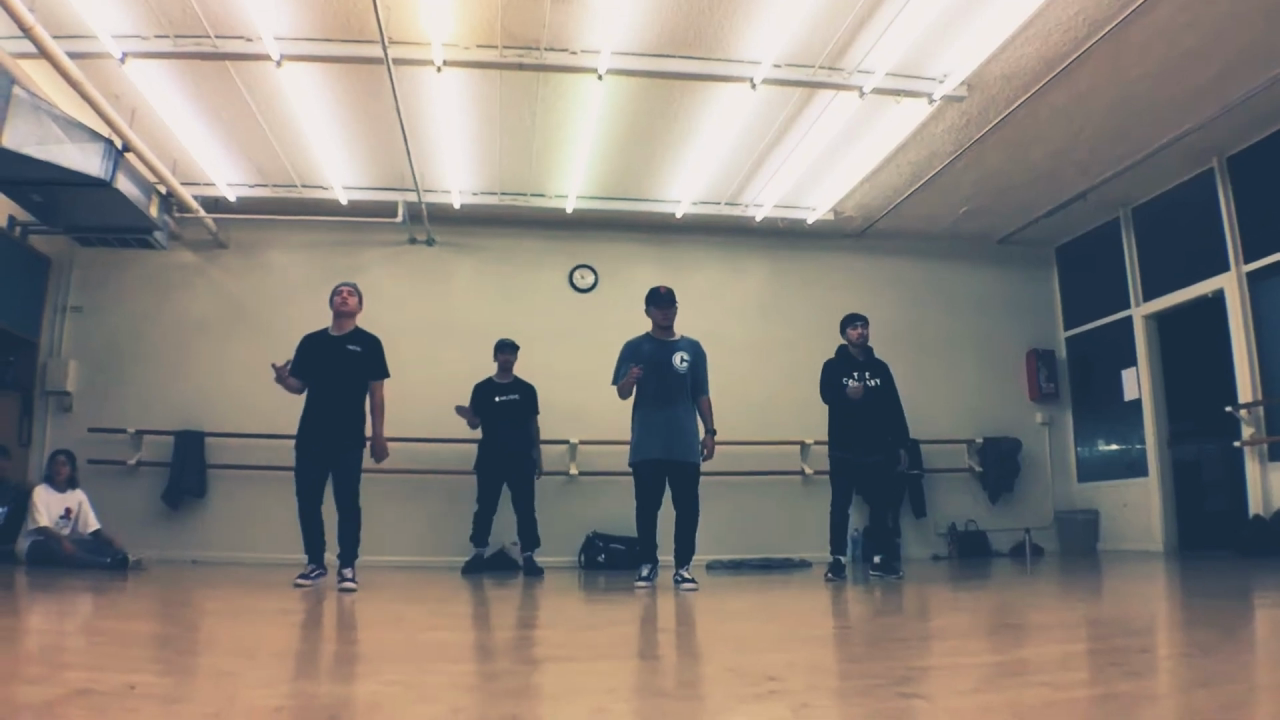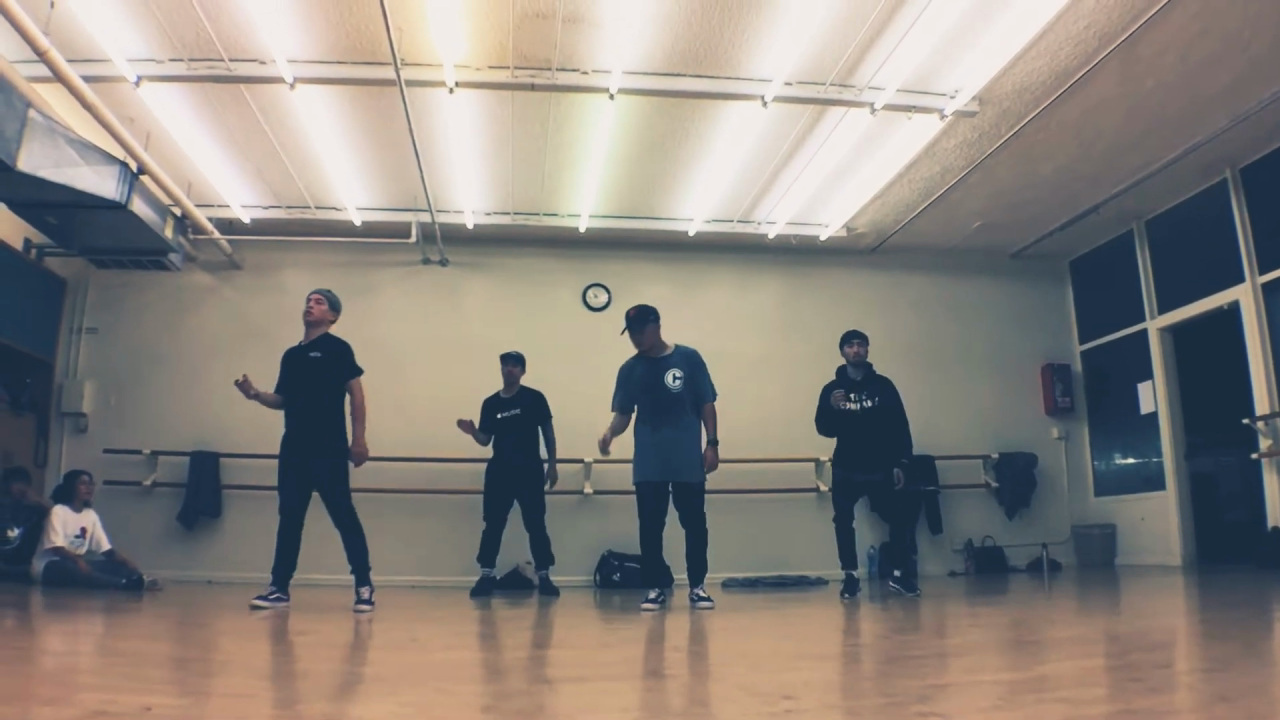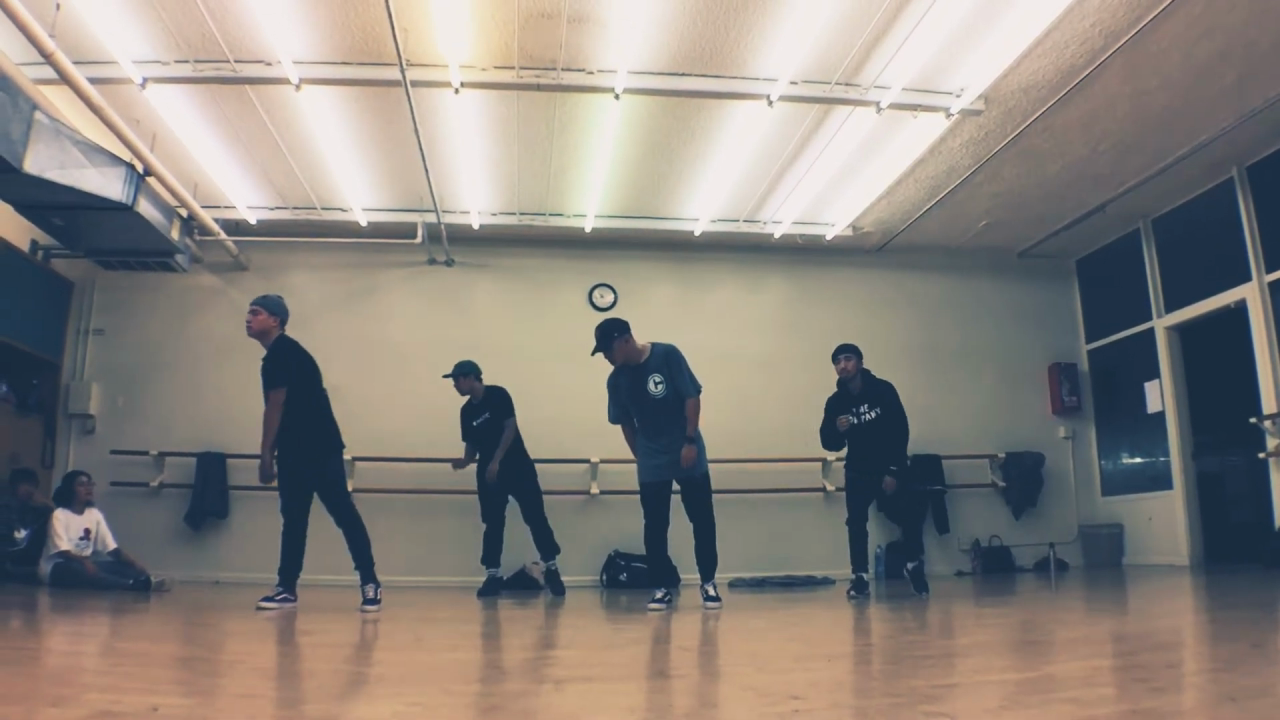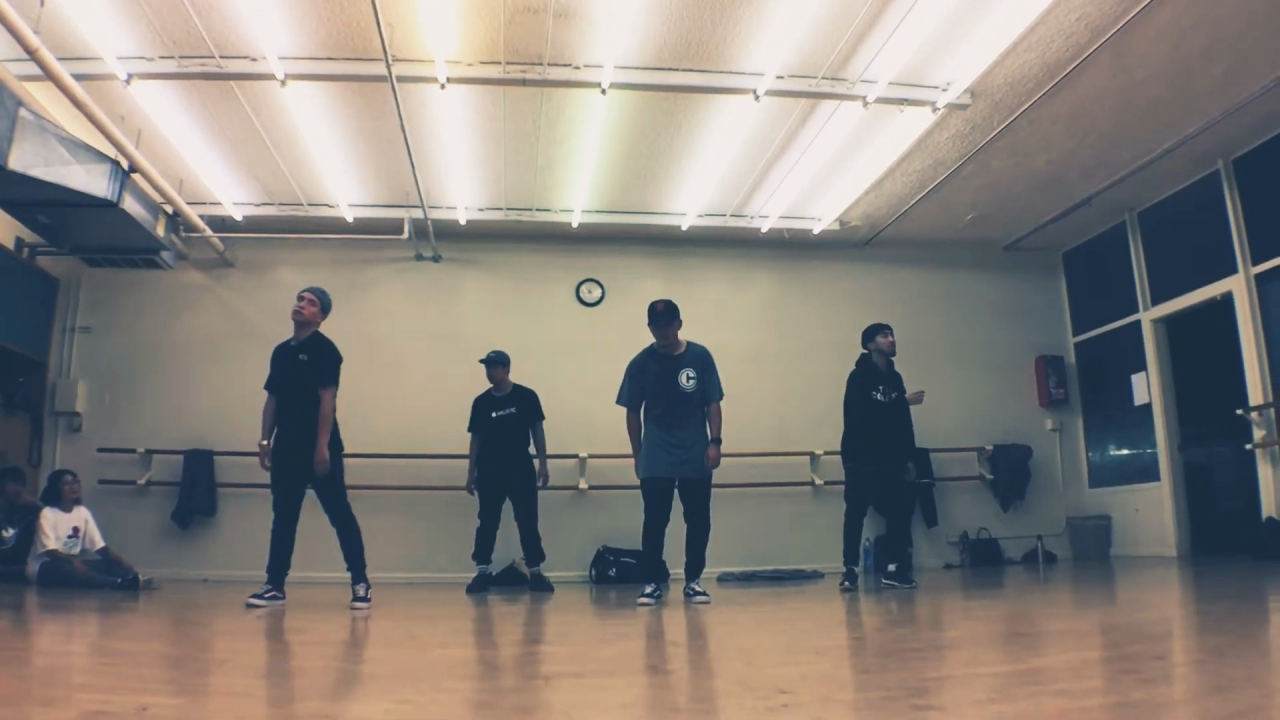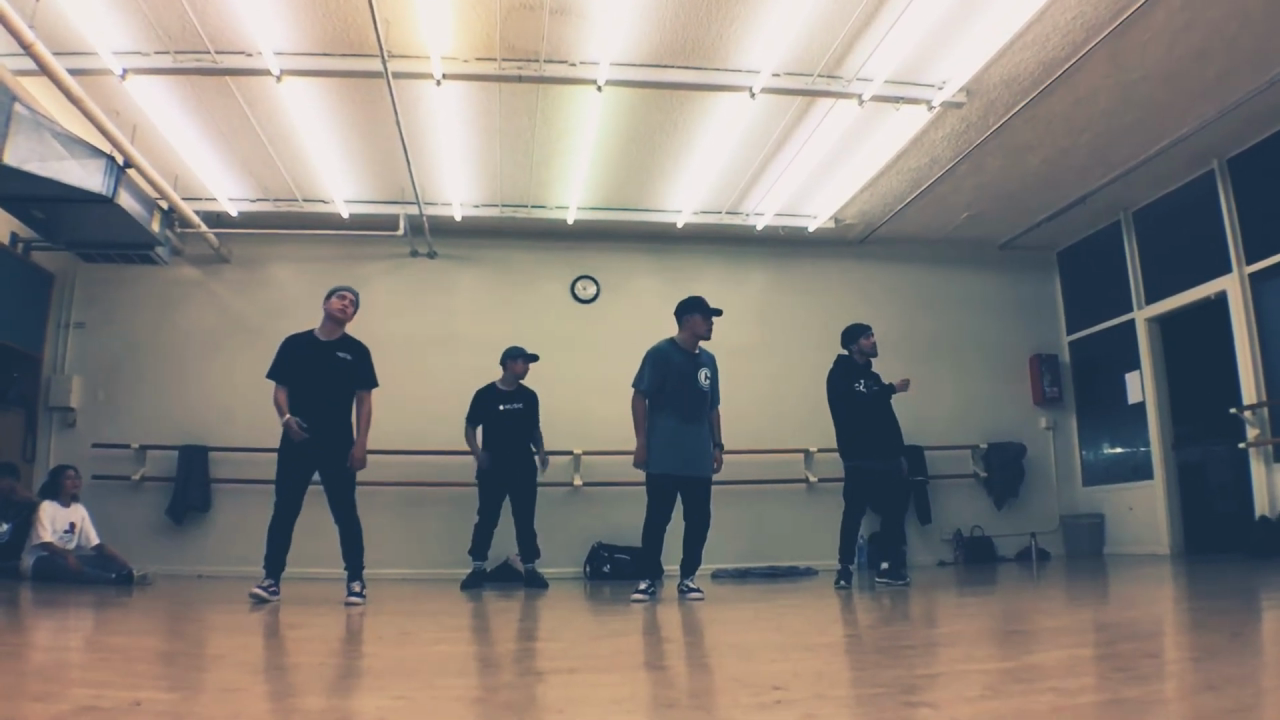
dt=1s
person 1, frame 1
left shoulder: (368, 343)
right shoulder: (310, 342)
left elbow: (376, 391)
right elbow: (299, 386)
left wrist: (379, 435)
right wrist: (282, 379)
left hip: (348, 436)
right hip: (311, 433)
left knee: (347, 501)
right knee: (307, 497)
left ankle: (347, 567)
right ankle: (317, 563)
person 1, frame 2
left shoulder: (336, 348)
right shoulder: (291, 355)
left elbow: (355, 392)
right elbow: (283, 401)
left wrist: (358, 438)
right wrist: (255, 394)
left hip: (328, 449)
right hip: (294, 448)
left knee: (344, 516)
right knee: (290, 517)
left ankle: (364, 586)
right ankle: (280, 587)
person 1, frame 3
left shoulder: (284, 352)
right shoulder: (274, 357)
left elbow: (276, 406)
left wrist: (266, 454)
right wrist: (274, 454)
left hip: (320, 446)
right hip: (293, 450)
left knee: (343, 513)
right knee: (293, 519)
left ankle: (370, 583)
right ankle: (286, 588)
person 1, frame 4
left shoulder: (324, 349)
right shoulder: (280, 351)
left elbow: (327, 400)
right elbow: (272, 400)
left wrist: (323, 446)
right wrist: (265, 441)
left hip: (319, 449)
right hip: (286, 448)
left knee: (340, 514)
right knee: (283, 517)
left ankle: (360, 583)
right ankle: (275, 586)
person 1, frame 5
left shoulder: (357, 351)
right shoulder: (294, 344)
left elbow: (364, 399)
right elbow: (280, 388)
left wrist: (361, 441)
right wrist: (286, 418)
left hip: (338, 445)
right hip: (296, 443)
left knee: (345, 513)
right knee: (284, 510)
left ankle: (356, 580)
right ankle: (271, 579)
person 2, frame 1
left shoulder: (692, 348)
right shoulder: (635, 347)
left elbow: (702, 394)
right elbow: (622, 394)
left wrist: (710, 431)
right wrist: (628, 380)
left hip: (685, 444)
right hip: (646, 444)
left knee: (688, 506)
right knee: (647, 505)
left ankle: (682, 567)
right ankle: (648, 563)
person 2, frame 2
left shoulder: (689, 358)
right shoulder: (630, 369)
left elbow: (707, 403)
right elbow: (623, 414)
left wrist: (712, 443)
right wrist: (609, 436)
left hip: (688, 460)
right hip: (648, 463)
left knee: (695, 524)
right knee: (650, 526)
left ankle: (697, 586)
right ankle: (656, 587)
person 2, frame 3
left shoulder: (668, 355)
right shoulder: (616, 380)
left elbow: (692, 397)
left wrist: (690, 441)
right wrist: (640, 457)
left hip: (688, 453)
right hip: (652, 461)
left knee: (703, 519)
right knee: (655, 526)
left ankle: (708, 582)
right ankle: (662, 587)
person 2, frame 4
left shoulder: (700, 357)
right shoulder: (640, 364)
left elbow: (712, 403)
right elbow: (632, 412)
left wrist: (715, 442)
right wrist: (637, 454)
left hip: (696, 457)
right hip: (656, 459)
left knee: (699, 521)
right knee: (654, 522)
left ankle: (693, 581)
right ankle: (652, 582)
person 2, frame 5
left shoulder: (708, 360)
right shoulder: (660, 354)
right elbow: (640, 397)
left wrist: (717, 445)
right wrist: (641, 442)
left hip: (699, 457)
right hip: (664, 457)
left knee: (699, 519)
right knee: (657, 517)
left ankle: (687, 578)
right ankle: (649, 578)
person 3, frame 1
left shoulder: (880, 368)
right shoulder: (833, 366)
left elbow: (894, 407)
right elbow: (827, 395)
left wrist: (900, 442)
right wrist: (846, 393)
left hip: (877, 450)
right hip: (843, 451)
left knee: (881, 505)
right knee: (840, 505)
left ankle: (879, 559)
right ankle: (838, 560)
person 3, frame 2
left shoulder: (883, 385)
right shoulder: (832, 389)
left elbow: (900, 426)
right elbow: (826, 430)
left wrist: (900, 463)
right wrist: (832, 408)
left hip: (882, 467)
right hip: (846, 470)
left knee: (900, 517)
right knee: (842, 519)
left ankle: (900, 574)
right ankle: (851, 576)
person 3, frame 3
left shoulder: (884, 390)
right shoulder: (835, 402)
left elbow: (900, 431)
right elbow: (830, 444)
left wrist: (894, 470)
right wrist: (837, 430)
left hip: (891, 468)
right hip: (858, 472)
left knee: (910, 515)
right knee: (856, 521)
left ankle: (914, 566)
right ankle: (860, 577)
person 3, frame 4
left shoulder: (894, 378)
right shoulder: (860, 377)
left elbow: (903, 421)
right elbow: (864, 415)
left wrist: (908, 457)
right wrist: (903, 402)
left hip: (889, 459)
right hip: (860, 459)
left knee: (900, 511)
right knee: (856, 513)
left ankle: (894, 568)
right ankle: (850, 570)
person 3, frame 5
left shoulder: (874, 377)
right shoulder: (840, 374)
left elbow: (888, 416)
right elbow: (855, 407)
left wrist: (898, 450)
right wrist: (891, 390)
left hip: (885, 456)
right hip: (859, 457)
left knee: (895, 509)
right knee: (854, 511)
left ankle: (888, 566)
right ankle: (845, 568)
person 4, frame 1
left shoulder: (526, 389)
right shoulder: (482, 389)
left elbow: (532, 423)
right elbow: (475, 424)
left wrist: (537, 453)
right wrist: (468, 417)
left hip: (521, 457)
right hip: (490, 457)
left knee: (525, 507)
right knee: (485, 507)
left ankle: (528, 556)
right ankle: (479, 554)
person 4, frame 2
left shoulder: (533, 398)
right shoulder: (490, 404)
left elbow: (547, 431)
right elbow: (485, 440)
left wrist: (552, 464)
right wrist: (472, 432)
left hip: (530, 471)
right hip: (499, 471)
left knee: (536, 524)
right knee: (493, 524)
left ankle: (543, 576)
right ankle: (487, 575)
person 4, frame 3
left shoulder: (498, 395)
right shoulder: (466, 411)
left elbow: (510, 428)
right elbow: (472, 444)
left wrist: (496, 461)
right wrist: (465, 461)
left hip: (518, 466)
right hip: (488, 472)
left knee: (536, 517)
right knee: (493, 524)
left ankle: (551, 568)
right ankle: (493, 575)
person 4, frame 4
left shoulder: (527, 397)
right shoulder: (481, 402)
left elbow: (537, 431)
right elbow: (476, 439)
left wrist: (543, 464)
right wrist: (471, 473)
left hip: (521, 469)
right hip: (490, 471)
left knee: (528, 522)
right knee: (487, 522)
left ankle: (536, 572)
right ankle: (483, 572)
person 4, frame 5
left shoulder: (529, 396)
right shoulder: (485, 394)
left elbow: (534, 430)
right elbow: (470, 429)
left wrist: (541, 451)
right wrist: (477, 452)
left hip: (523, 467)
right hip: (492, 467)
left knee: (525, 519)
right knee: (487, 518)
left ankle: (529, 568)
right ankle: (478, 568)
